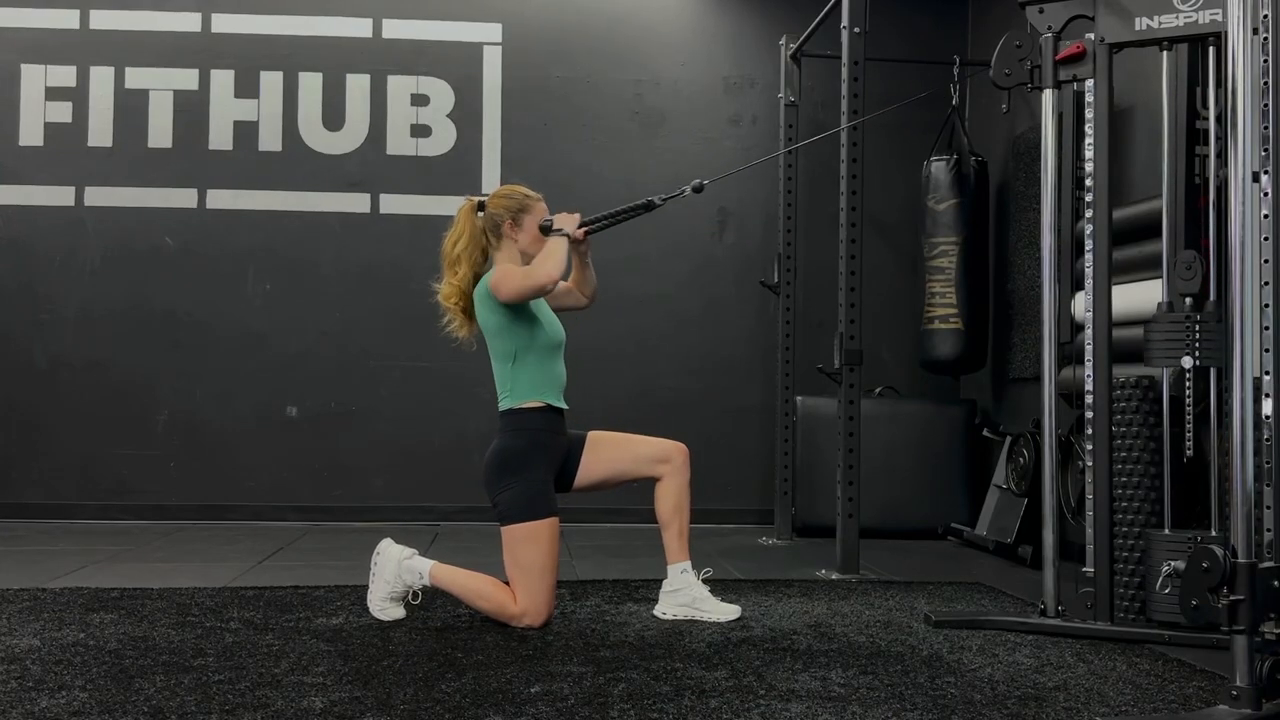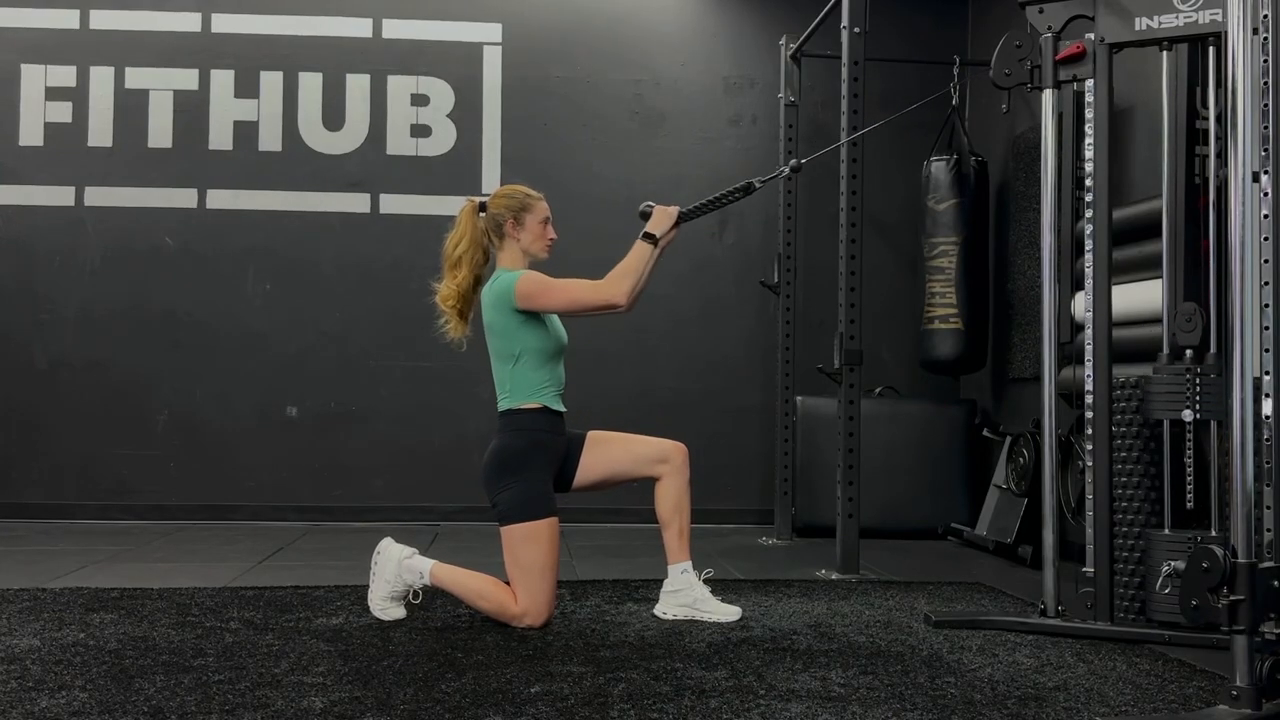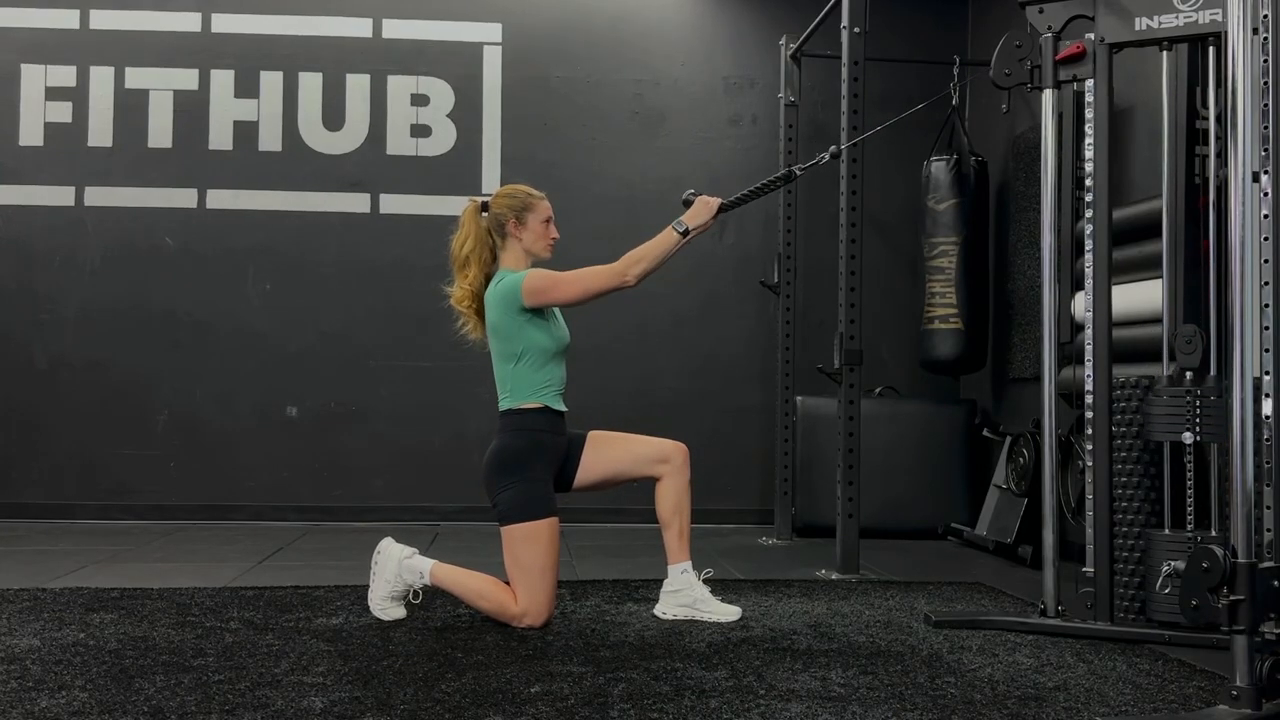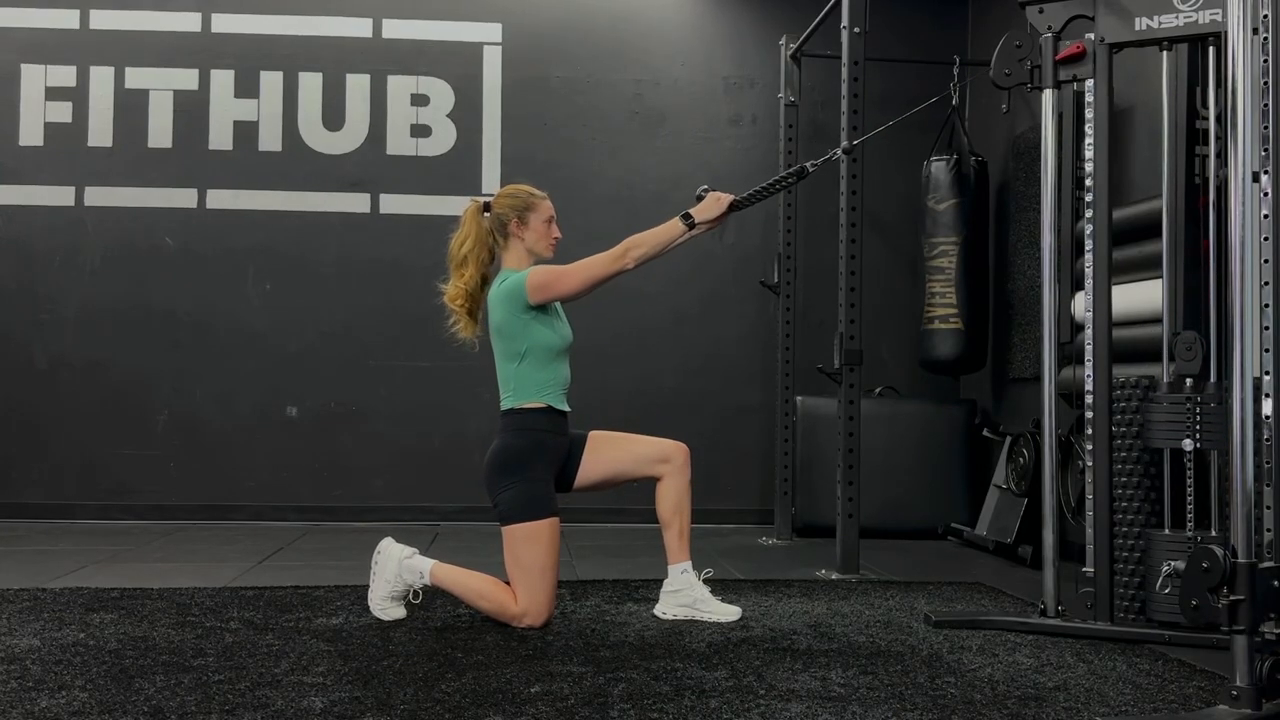
dt=0.3s
person 1, frame 1
left shoulder: (521, 286)
right shoulder: (498, 282)
left elbow: (580, 296)
right elbow: (545, 279)
left wrist: (576, 246)
right wrist: (560, 234)
left hip: (552, 441)
right hip: (521, 450)
left knee: (672, 457)
right knee: (530, 613)
left ankle: (679, 590)
right ankle: (409, 568)
person 1, frame 2
left shoulder: (522, 288)
right shoulder: (512, 285)
left elbow: (619, 300)
right elbow: (614, 295)
left wrist: (659, 242)
right wrist: (651, 232)
left hip: (551, 443)
right hip: (521, 451)
left knee: (672, 457)
right knee: (530, 614)
left ankle: (680, 590)
right ankle: (411, 567)
person 1, frame 3
left shoulder: (526, 287)
right shoulder: (516, 287)
left elbow: (621, 275)
right elbow: (622, 274)
left wrist: (688, 230)
right wrist: (686, 223)
left hip: (552, 442)
right hip: (521, 451)
left knee: (672, 457)
right knee: (530, 613)
left ankle: (680, 590)
right ankle: (410, 567)
person 1, frame 4
left shoulder: (530, 285)
right shoulder: (519, 286)
left elbow: (620, 260)
right elbow: (622, 258)
left wrist: (696, 224)
right wrist: (693, 216)
left hip: (554, 442)
right hip: (523, 451)
left knee: (673, 457)
right knee: (530, 614)
left ankle: (680, 590)
right ankle: (410, 567)
